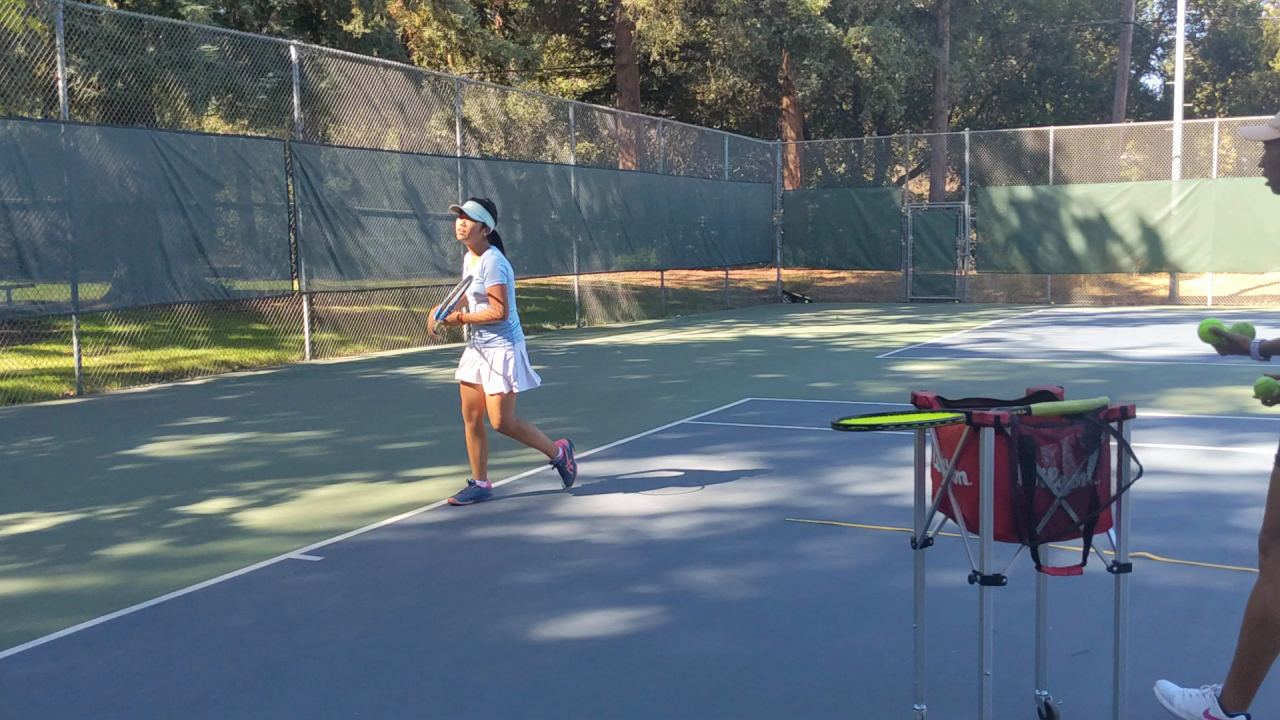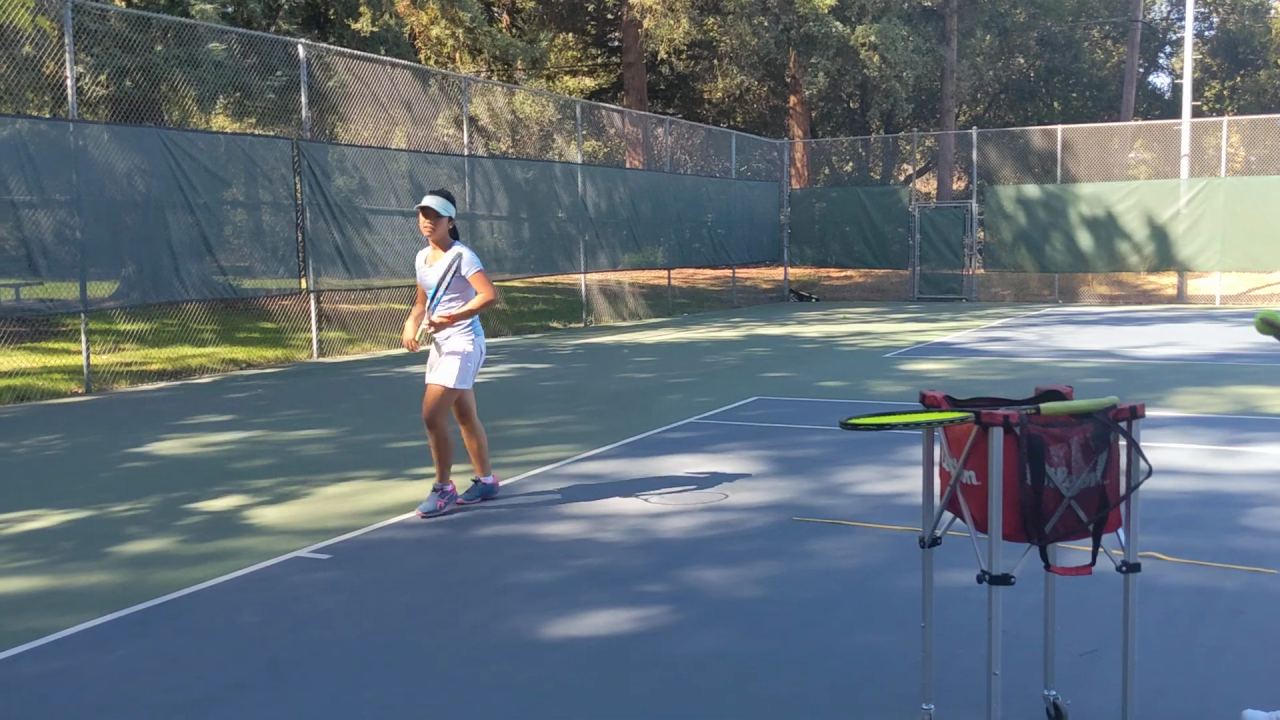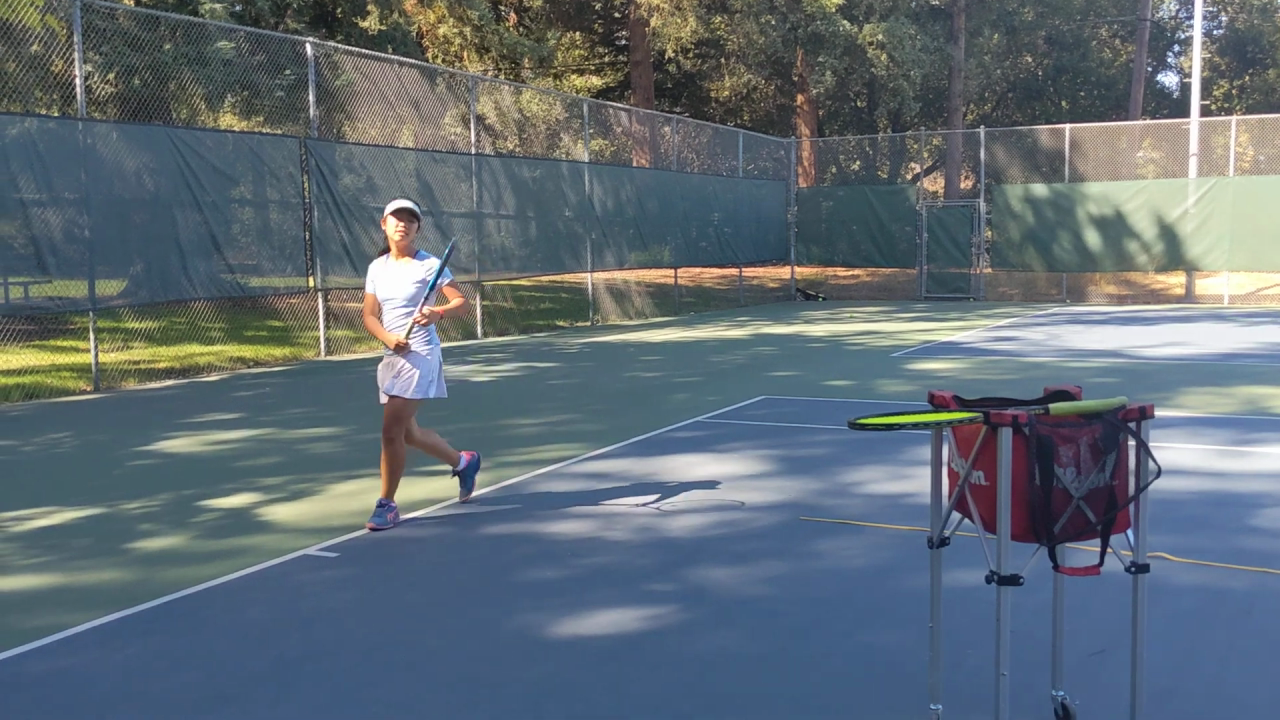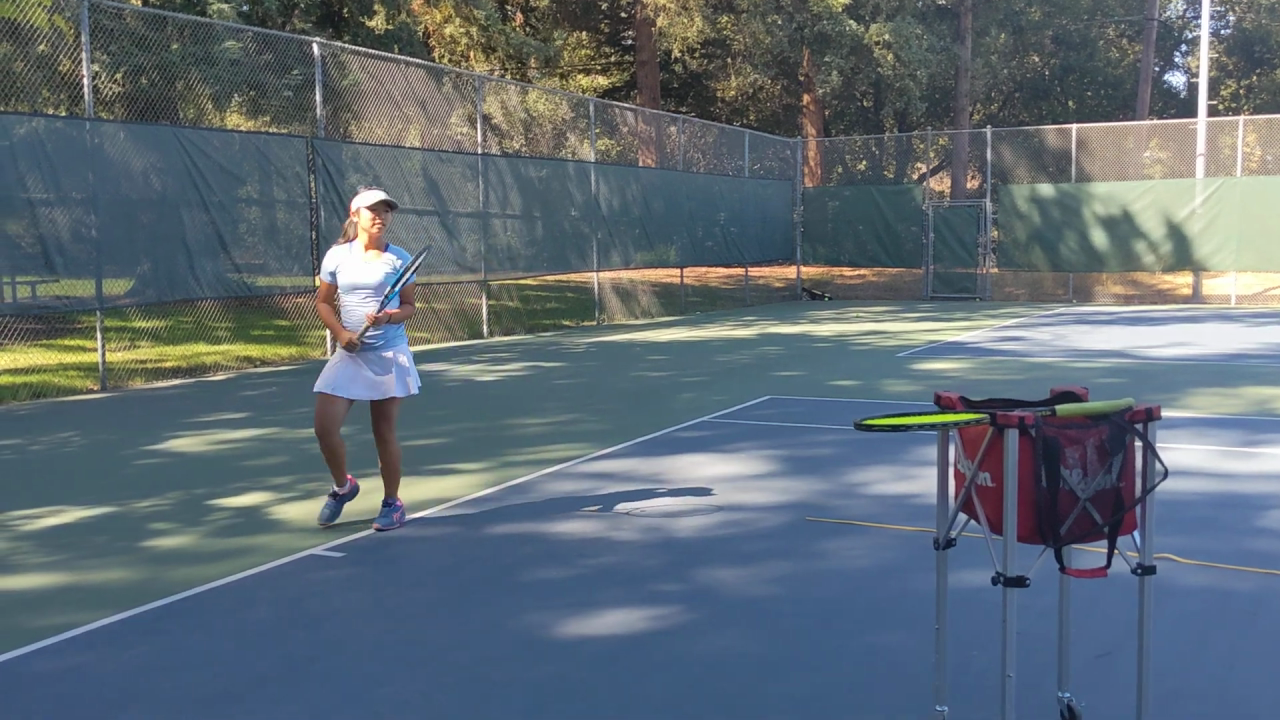
dt=0.2s
person 1, frame 1
left shoulder: (492, 261)
right shoulder: (470, 258)
left elbow: (499, 312)
left wrist: (460, 318)
right wrist: (445, 314)
left hip: (502, 348)
right hip: (479, 347)
left knee: (502, 422)
right knee: (472, 418)
left ankle: (558, 451)
right ankle: (479, 482)
person 1, frame 2
left shoulder: (460, 254)
right shoulder: (423, 257)
left elbow: (490, 294)
right elbow: (421, 301)
left wrist: (457, 316)
right wrist: (410, 326)
left hip: (462, 344)
right hip: (442, 346)
left knee: (432, 415)
right knee: (465, 415)
left ankle: (443, 487)
right ankle: (486, 481)
person 1, frame 3
left shoulder: (428, 263)
right shoulder: (377, 268)
left elbow: (461, 303)
right elbow: (370, 316)
left wrist: (435, 314)
right wrist: (387, 337)
left hip: (423, 357)
right hip: (393, 357)
left knee: (396, 434)
right knee: (402, 435)
left ankle: (387, 503)
right ankle: (463, 460)
person 1, frame 4
left shoulder: (398, 257)
right shoulder: (337, 256)
left elbow: (414, 305)
right elbow: (322, 303)
left wrist: (389, 316)
right wrist: (340, 332)
left hip: (388, 355)
right hip: (349, 355)
left knee: (384, 435)
right knee: (325, 428)
left ankle: (392, 503)
right ankle: (343, 486)
